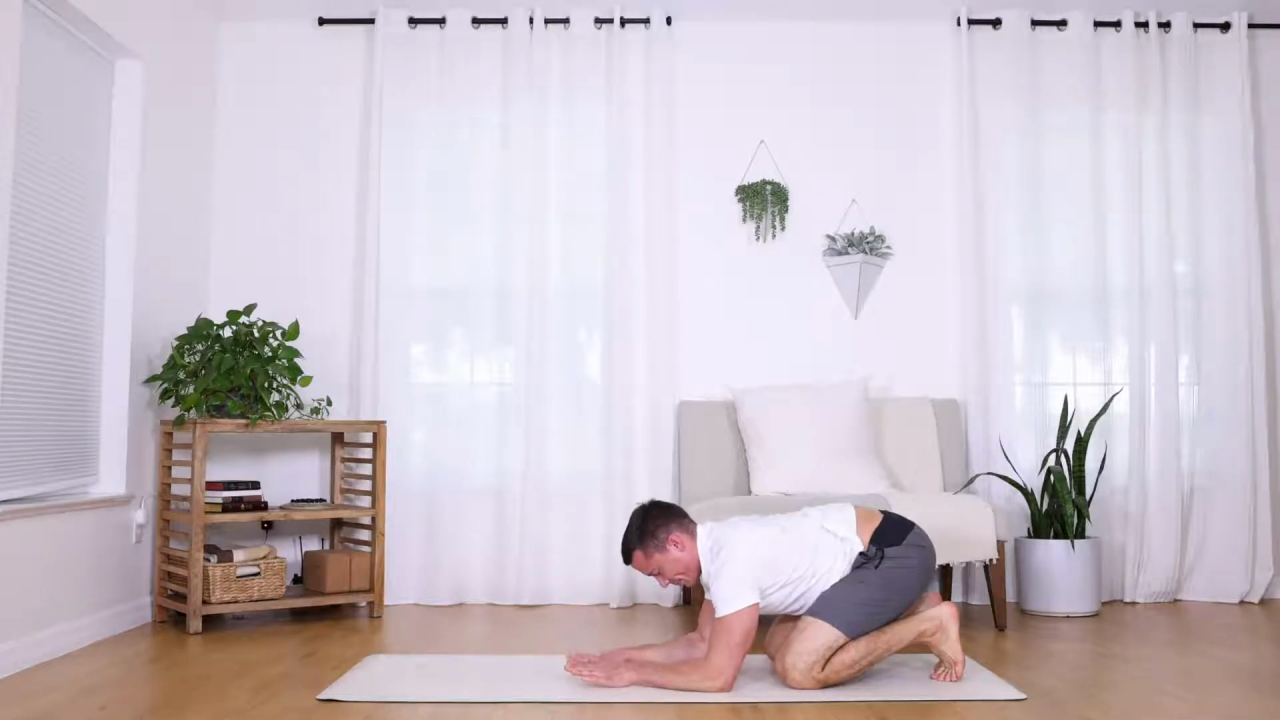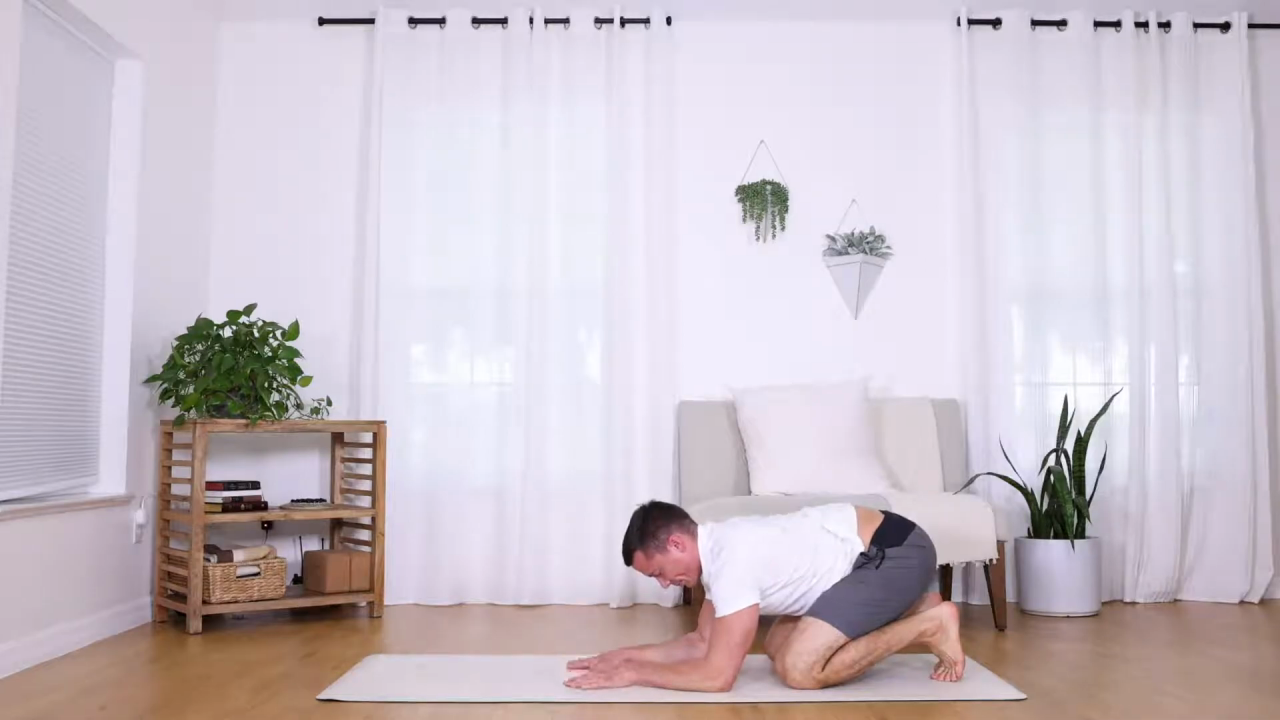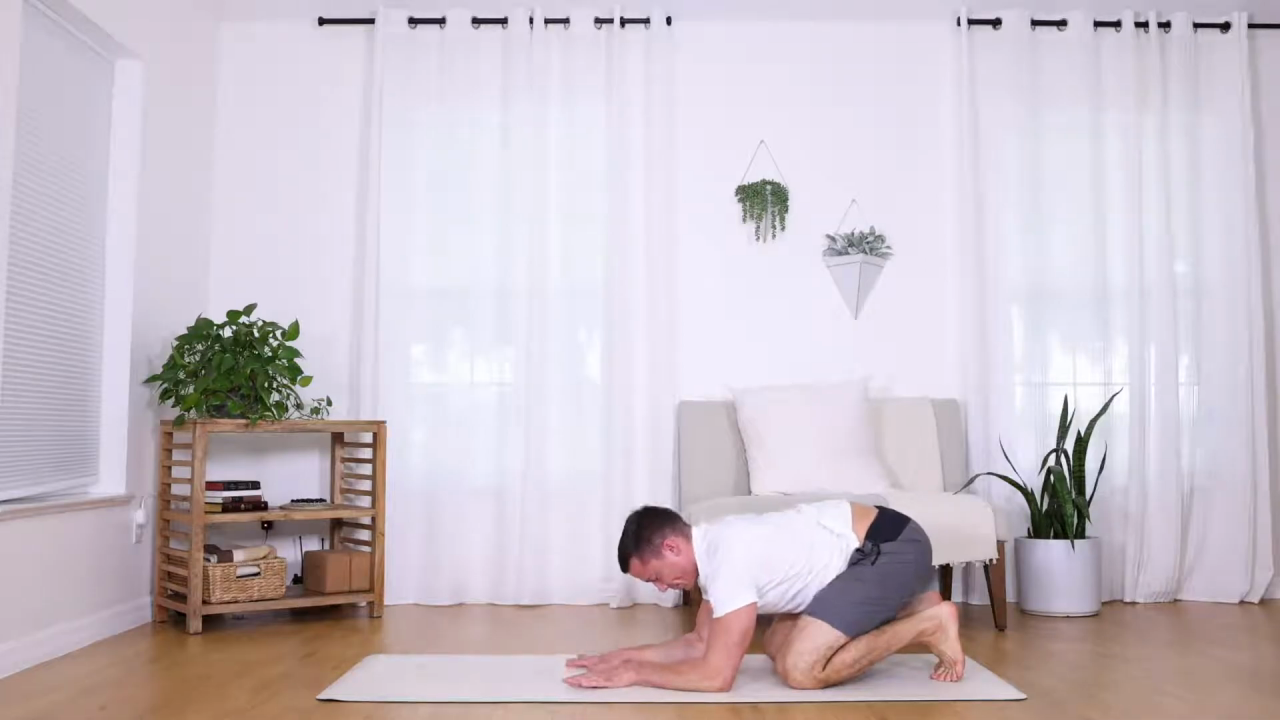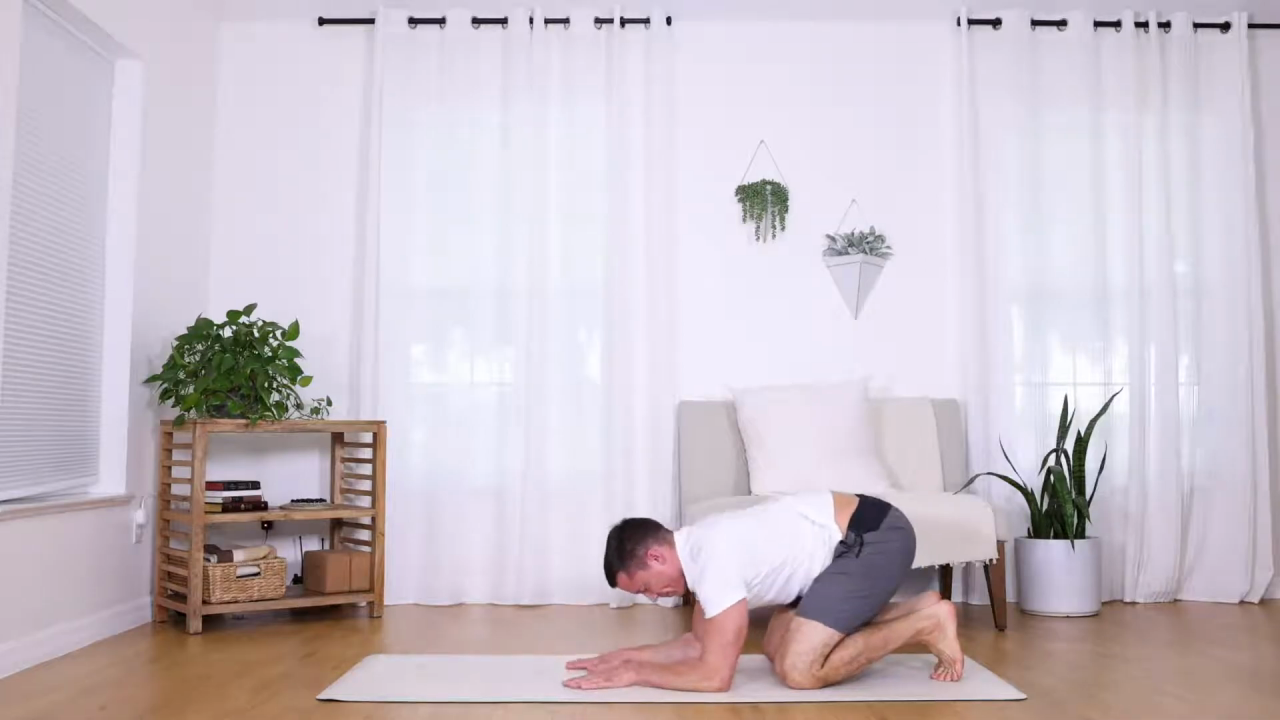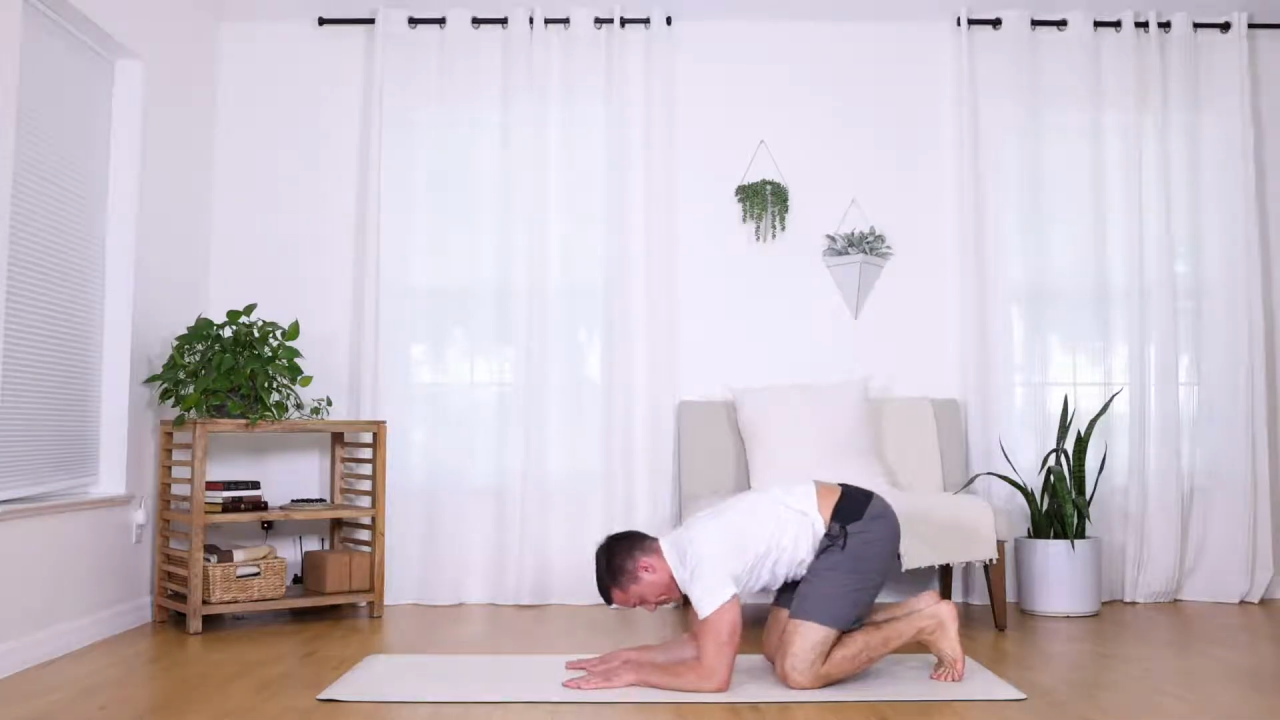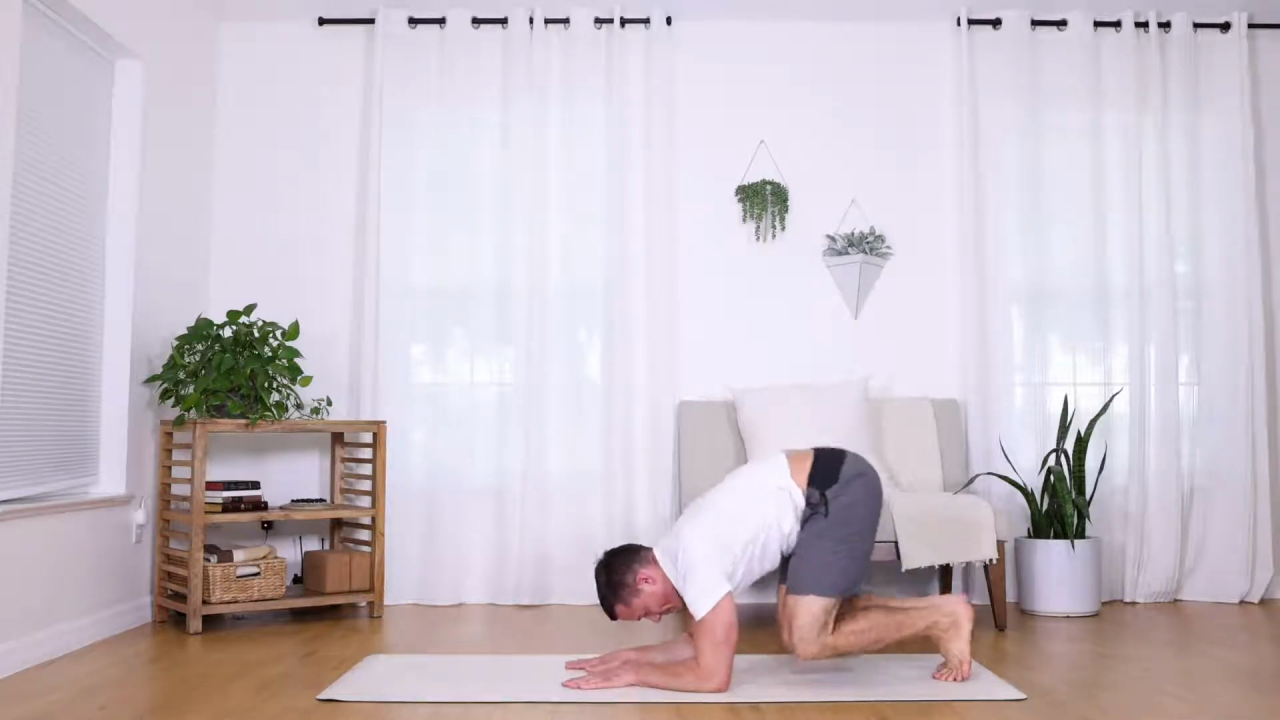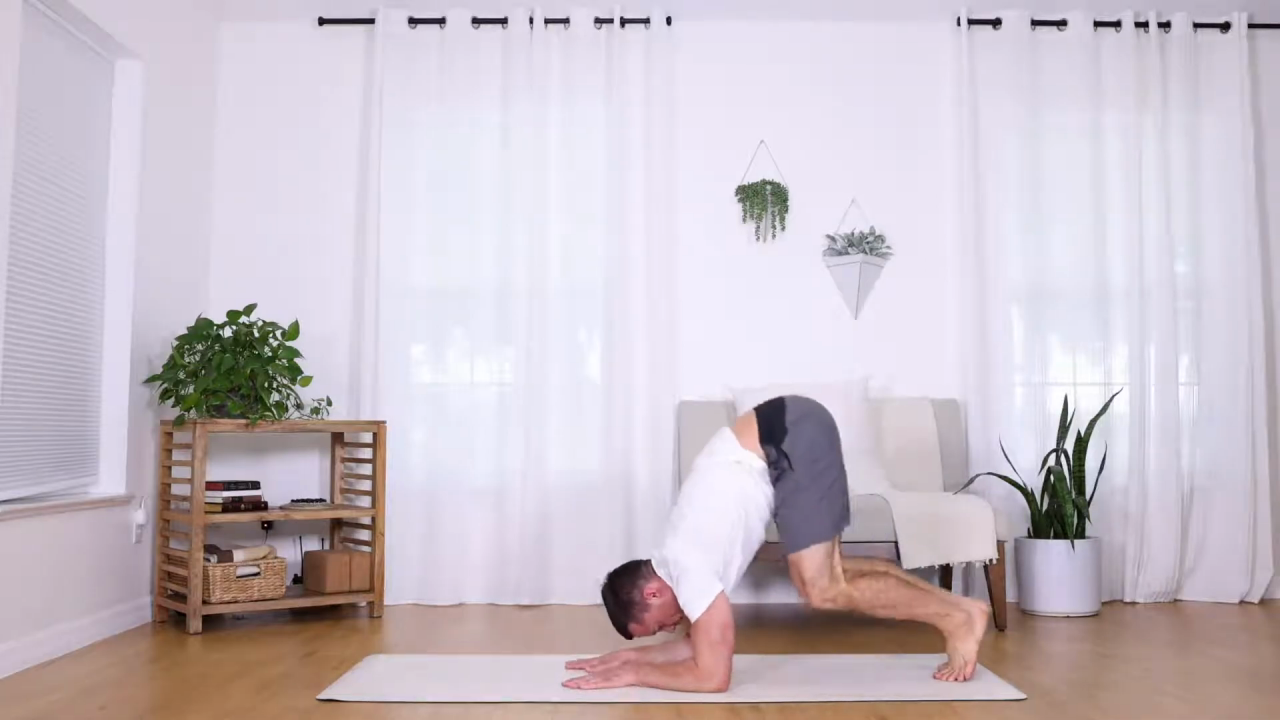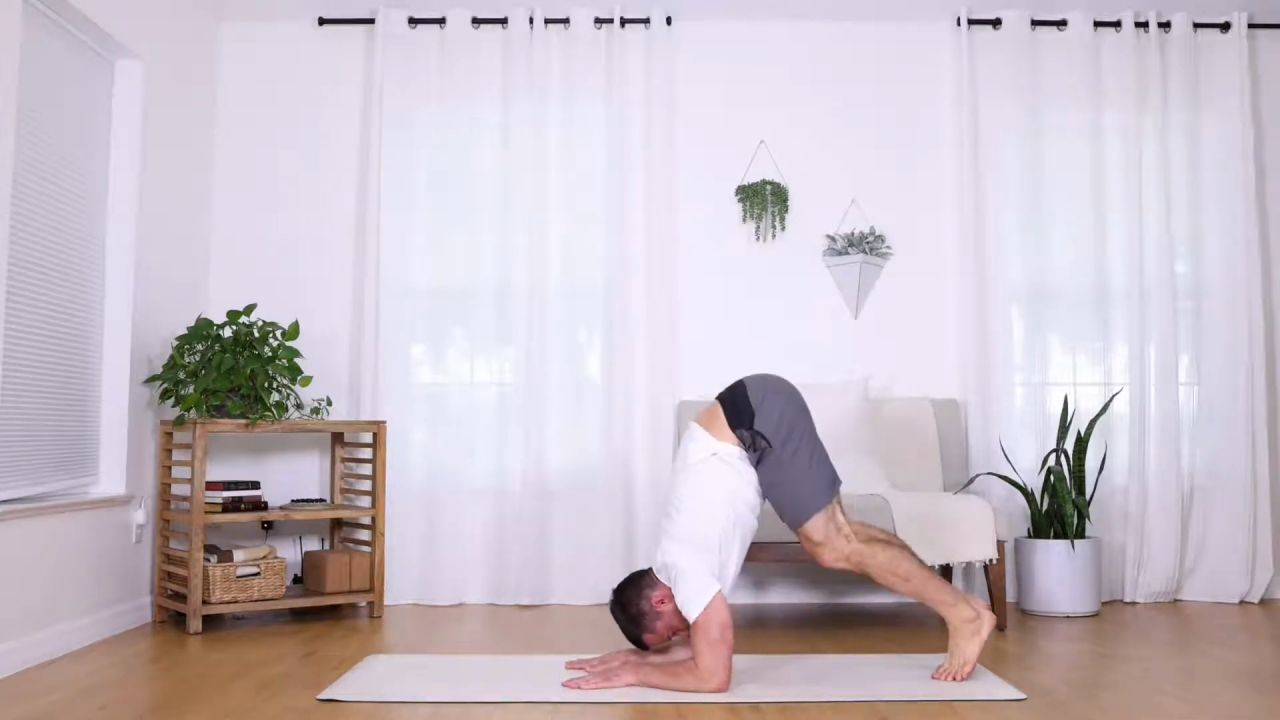
dt=0.3s
person 1, frame 1
left shoulder: (731, 559)
right shoulder: (717, 545)
left elbow: (717, 675)
right elbow: (703, 642)
left wrist: (633, 673)
right wrist: (624, 654)
left hip: (895, 553)
right hip: (871, 550)
left knee: (799, 668)
right knee: (778, 647)
left ankle: (929, 624)
right ankle: (912, 607)
person 1, frame 2
left shoulder: (731, 560)
right shoulder: (717, 546)
left elbow: (717, 675)
right elbow: (703, 642)
left wrist: (633, 674)
right wrist: (623, 655)
left hip: (896, 552)
right hip: (873, 551)
left knee: (799, 668)
right knee: (778, 647)
left ankle: (929, 625)
right ankle: (910, 608)
person 1, frame 3
left shoulder: (727, 560)
right shoulder: (712, 547)
left elbow: (716, 675)
right elbow: (702, 643)
left wrist: (633, 674)
right wrist: (625, 655)
left hip: (892, 548)
right hip: (867, 547)
left knee: (800, 669)
right knee: (778, 648)
left ankle: (929, 624)
right ankle: (913, 609)
person 1, frame 4
left shoulder: (713, 561)
right shoulder: (699, 547)
left elbow: (715, 675)
right elbow: (701, 643)
left wrist: (633, 673)
right wrist: (626, 655)
left hip: (876, 538)
right hip: (856, 537)
left knee: (799, 670)
right knee: (776, 649)
left ankle: (926, 623)
right ankle: (916, 609)
person 1, frame 5
left shoulder: (700, 561)
right shoulder: (687, 550)
left elbow: (713, 676)
right elbow: (701, 643)
left wrist: (633, 674)
right wrist: (626, 656)
left hip: (858, 528)
right hip: (839, 528)
left knee: (800, 671)
right knee: (778, 650)
left ankle: (928, 623)
right ankle: (916, 609)
person 1, frame 6
left shoulder: (693, 563)
right shoulder: (683, 552)
left elbow: (713, 676)
right elbow: (701, 643)
left wrist: (633, 674)
right wrist: (629, 656)
left hip: (838, 490)
right hip: (828, 491)
left knee: (807, 641)
right knee: (799, 628)
left ankle: (942, 619)
right ankle: (936, 609)
person 1, frame 7
left shoulder: (687, 568)
right shoulder: (678, 562)
left elbow: (713, 677)
right elbow: (704, 642)
left wrist: (633, 674)
right wrist: (632, 655)
left hip: (790, 435)
right hip: (786, 433)
left knee: (822, 589)
right knee: (825, 574)
left ankle: (959, 619)
right ankle: (958, 608)
person 1, frame 8
left shoulder: (685, 572)
right shoulder: (680, 565)
left elbow: (713, 676)
right elbow: (707, 643)
left wrist: (635, 673)
right wrist: (632, 656)
left hip: (758, 414)
right hip: (755, 415)
left knee: (833, 547)
right knee: (836, 538)
left ankle: (964, 616)
right ankle: (963, 604)
